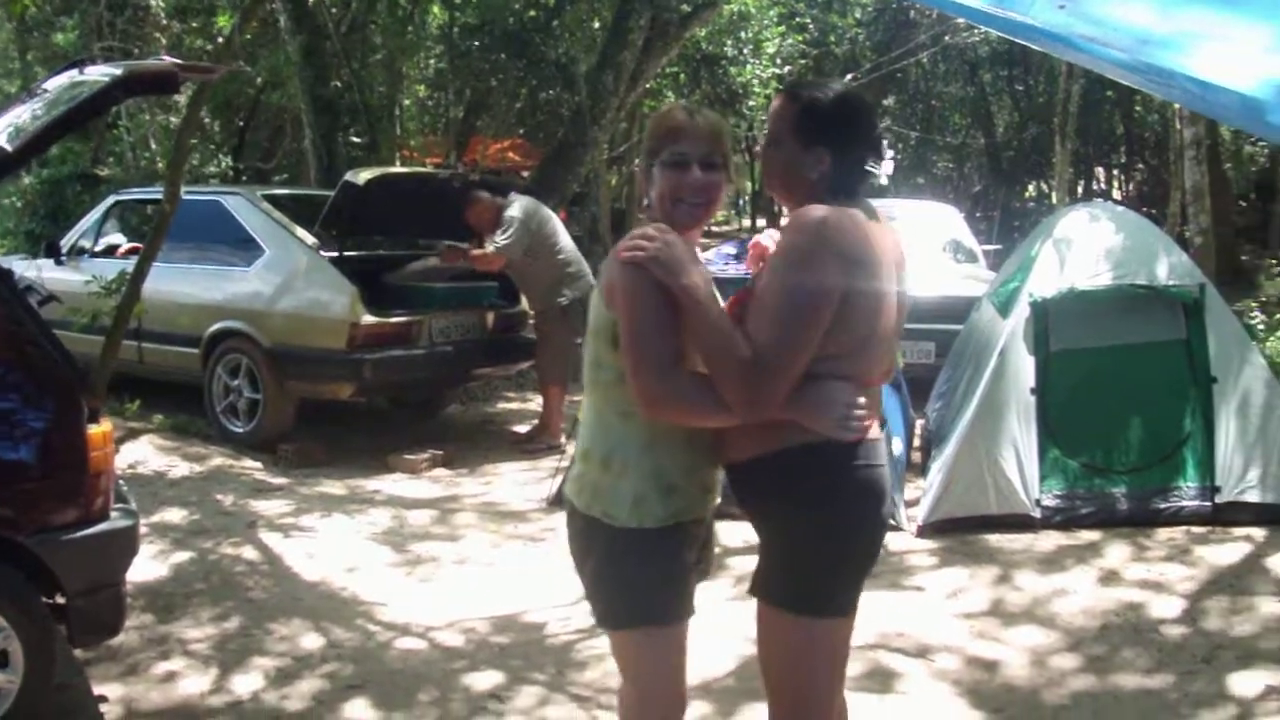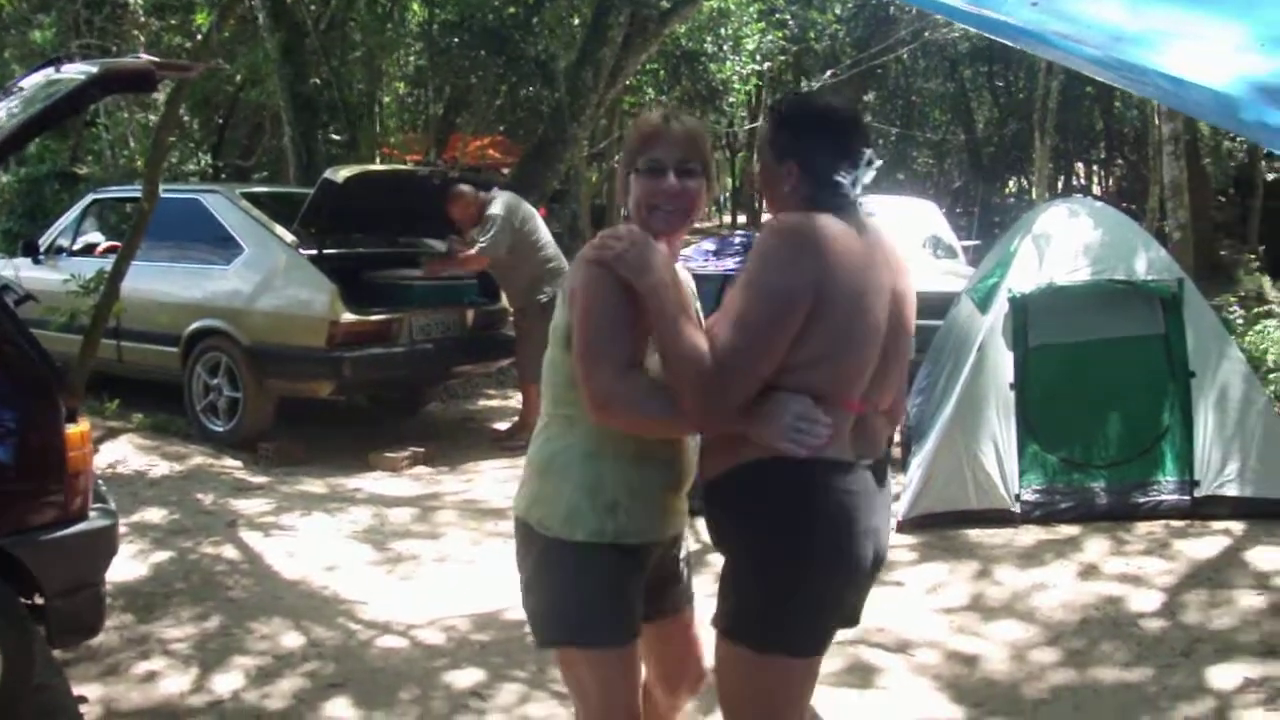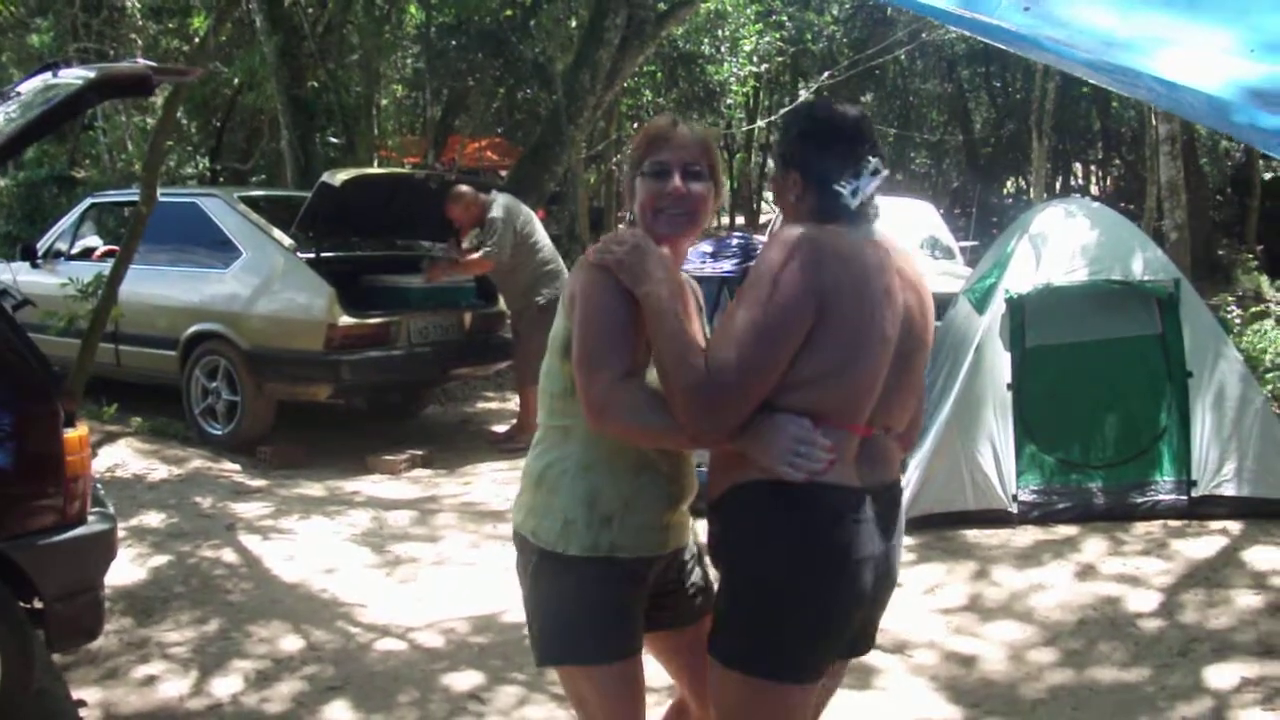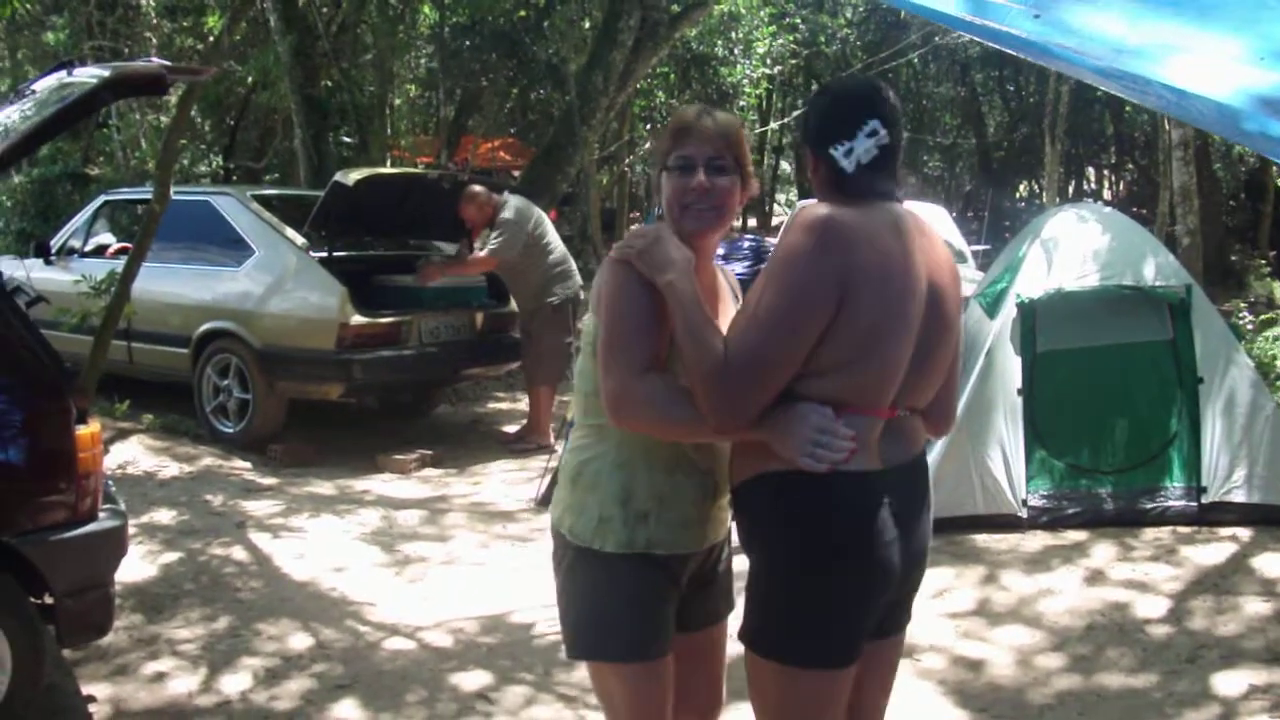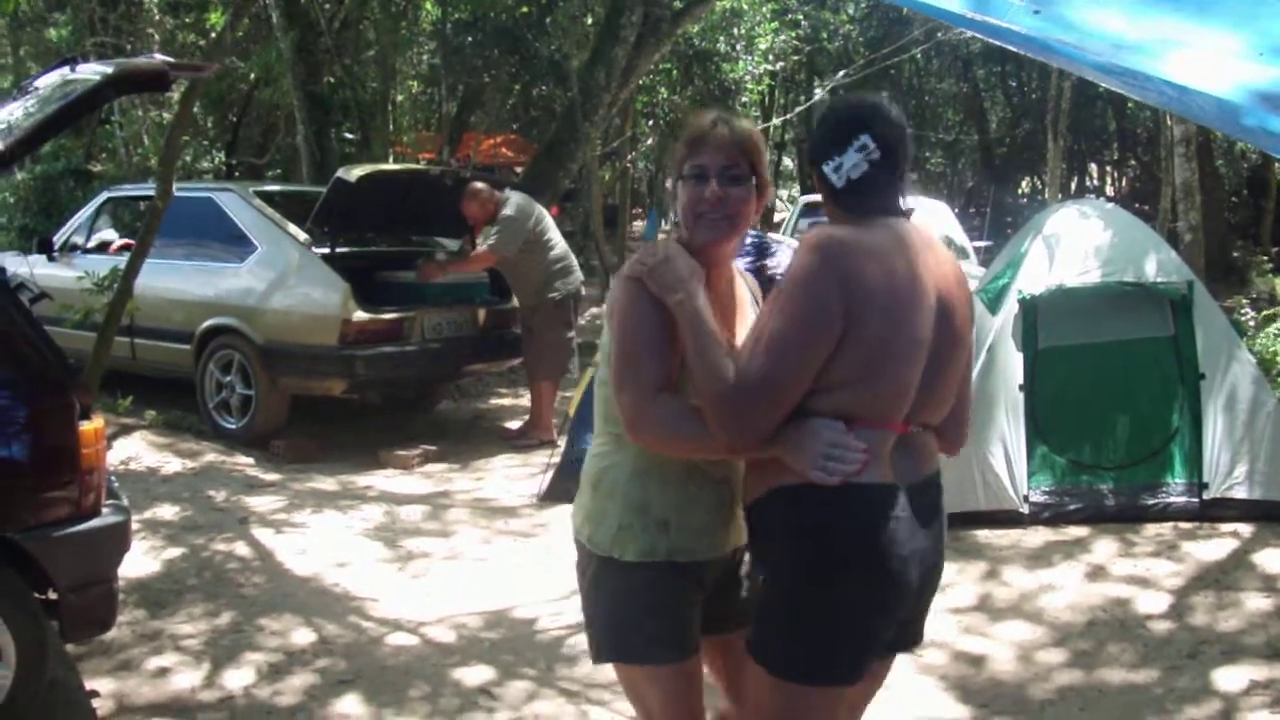
dt=0.2s
person 1, frame 1
left shoulder: (815, 231)
right shoulder: (869, 234)
left elbow: (754, 389)
left wrist: (687, 281)
left hip: (816, 494)
right hip: (830, 483)
person 1, frame 2
left shoulder: (795, 237)
right shoulder: (884, 257)
left elbow: (711, 394)
left wrist: (655, 280)
left hip: (789, 517)
right hip: (853, 505)
person 1, frame 3
left shoulder: (805, 249)
right shoulder: (904, 272)
left elbow: (708, 409)
left wrist: (655, 289)
left hip: (793, 540)
right hip: (871, 534)
person 1, frame 4
left shoulder: (824, 232)
right shoulder: (931, 247)
left elbow: (728, 401)
left wrist: (674, 278)
left hip: (819, 525)
right hip: (899, 514)
person 1, frame 5
left shoulder: (833, 253)
right shoulder: (941, 263)
left elbow: (738, 420)
left wrist: (686, 296)
left hip: (833, 542)
right hip: (913, 530)
person 2, frame 1
left shoulder: (675, 255)
right shoulder: (644, 258)
right elbow: (660, 392)
right wrist: (793, 403)
left hip: (667, 504)
right hip: (629, 513)
person 2, frame 2
left shoulder: (677, 276)
right shoulder: (609, 262)
right elbow: (611, 395)
right wrist: (750, 417)
left hip: (648, 525)
right hip: (578, 529)
person 2, frame 3
left shoulder: (687, 291)
right shoulder: (609, 272)
right elbow: (608, 403)
right wrist: (747, 433)
left hip: (662, 537)
right hip: (578, 543)
person 2, frame 4
left shoulder: (724, 283)
right shoulder: (635, 268)
right elbow: (629, 398)
right wrist: (768, 425)
left hip: (700, 534)
right hip: (615, 538)
person 2, frame 5
left shoulder: (745, 287)
right shoulder: (649, 282)
right elbow: (644, 415)
right wrist: (782, 443)
left hip: (720, 538)
right hip: (638, 545)
person 3, frame 1
left shoulder: (516, 215)
right shoulder: (514, 210)
left elbow: (493, 260)
right elbow: (502, 260)
left wrist: (461, 254)
left hip: (567, 295)
right hip: (552, 296)
left knee: (556, 365)
right knee: (547, 364)
left ankle: (553, 432)
right ankle: (546, 424)
person 3, frame 2
left shoulder: (499, 212)
right shoulder: (495, 205)
left elbow: (479, 259)
right elbow: (480, 249)
left wrist: (443, 264)
right wrist: (460, 247)
left hip: (545, 292)
right hip: (531, 292)
left knee: (534, 362)
right knee: (527, 361)
left ankle: (532, 429)
right ankle: (525, 422)
person 3, frame 3
left shoulder: (499, 215)
right shoulder: (492, 211)
left elbow: (485, 262)
right elbow: (480, 250)
left wrist: (446, 269)
left hip: (543, 295)
right hip: (528, 296)
left knee: (534, 365)
right knee: (524, 364)
left ankle: (532, 432)
right ankle: (524, 424)
person 3, frame 4
left shoulder: (512, 216)
right shoulder: (502, 212)
left elbow: (487, 261)
right elbow: (484, 254)
left wrist: (442, 269)
right wrist: (449, 264)
left hip: (555, 294)
right hip: (537, 296)
left knee: (545, 365)
right knee: (533, 365)
left ankle: (542, 433)
right ankle: (534, 425)
person 3, frame 5
left shoulder: (513, 213)
right shoulder: (503, 210)
left elbow: (485, 258)
right elbow: (485, 252)
left wrist: (443, 269)
left hip: (556, 291)
right hip: (537, 293)
left knee: (546, 361)
right knee: (535, 360)
left ankle: (545, 428)
right ankle: (535, 421)
